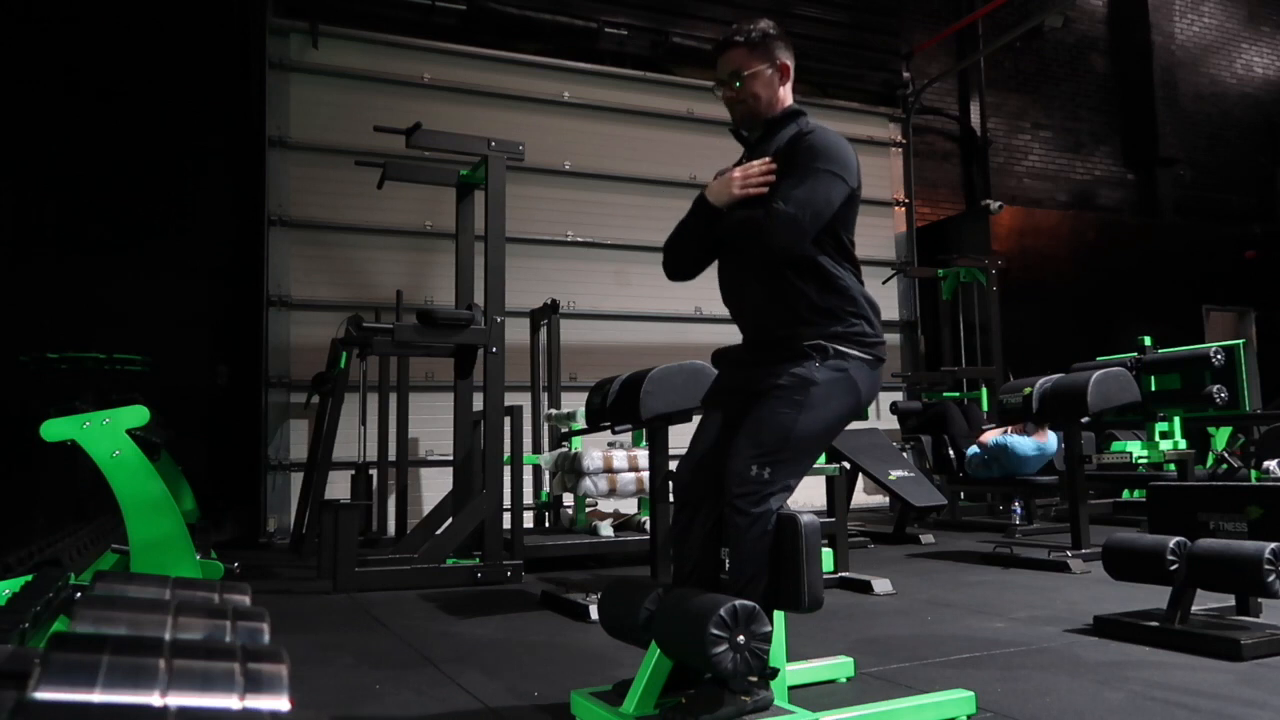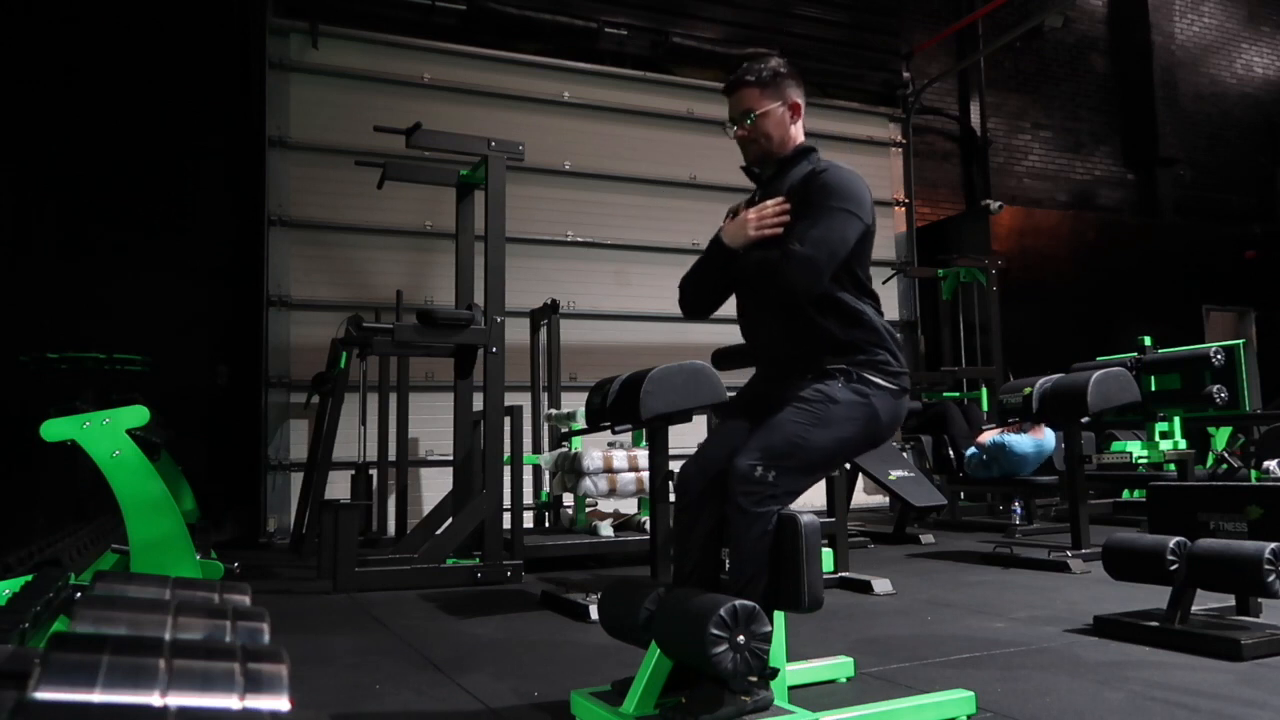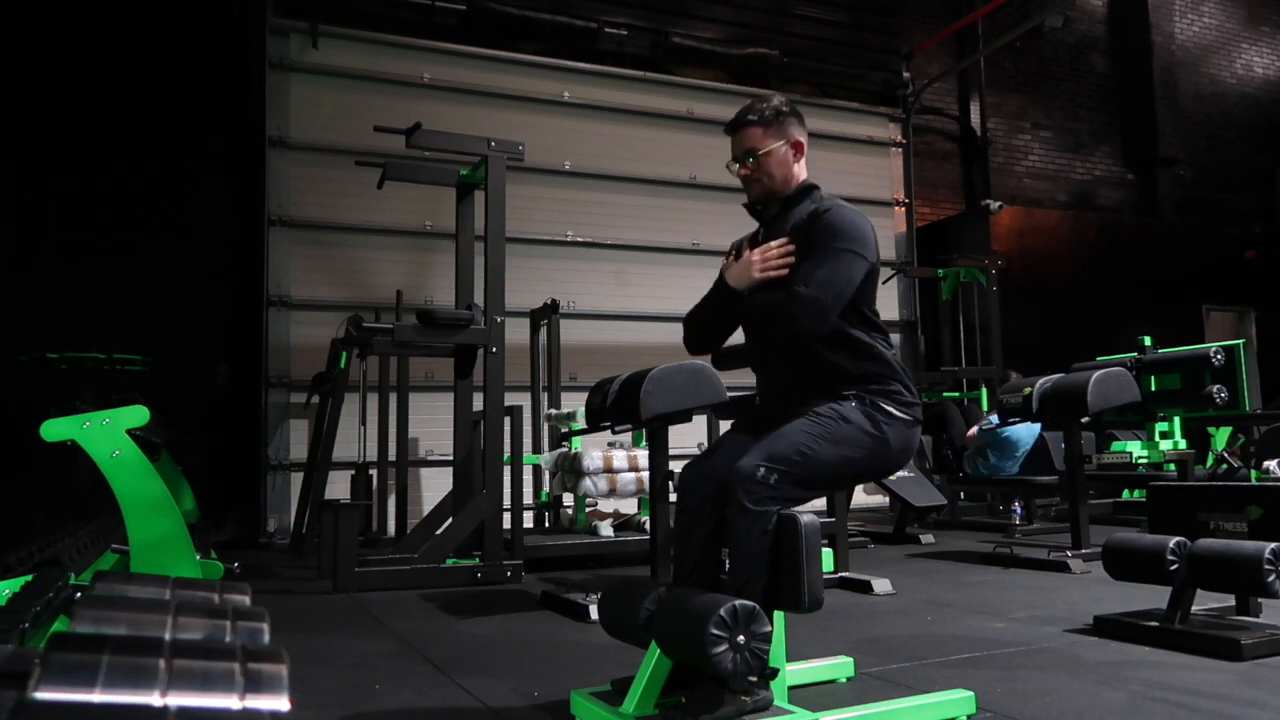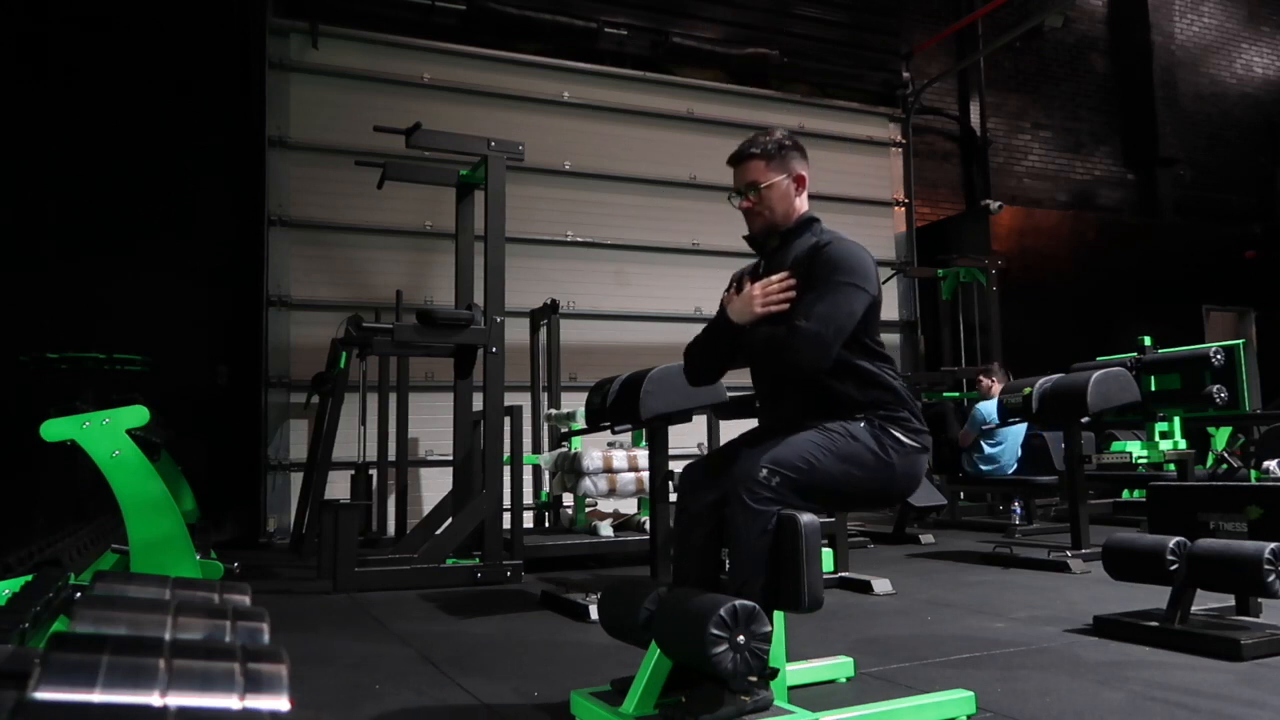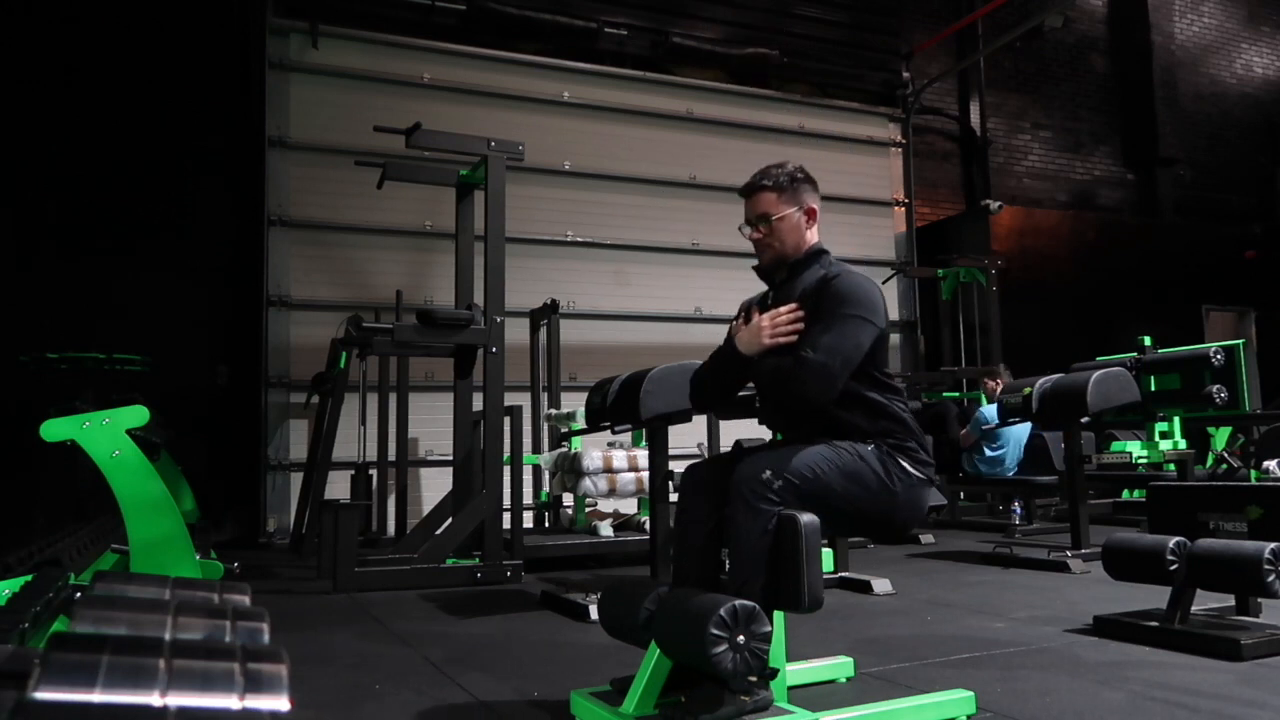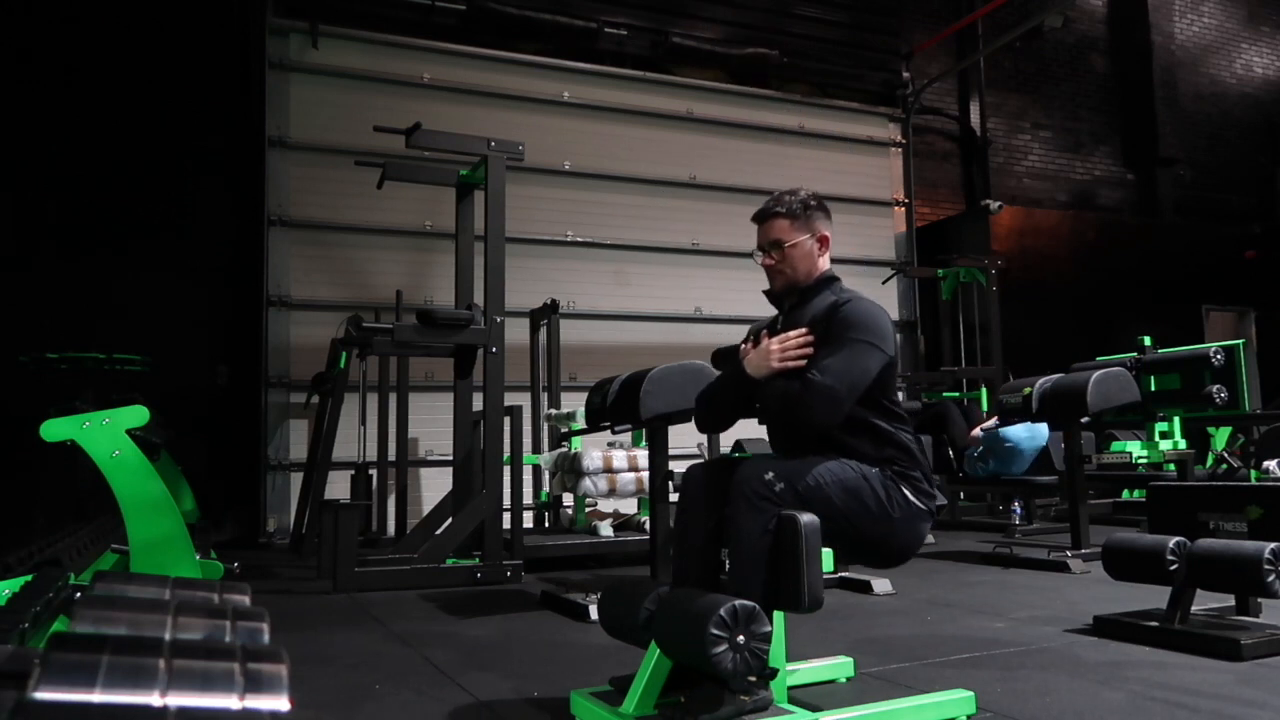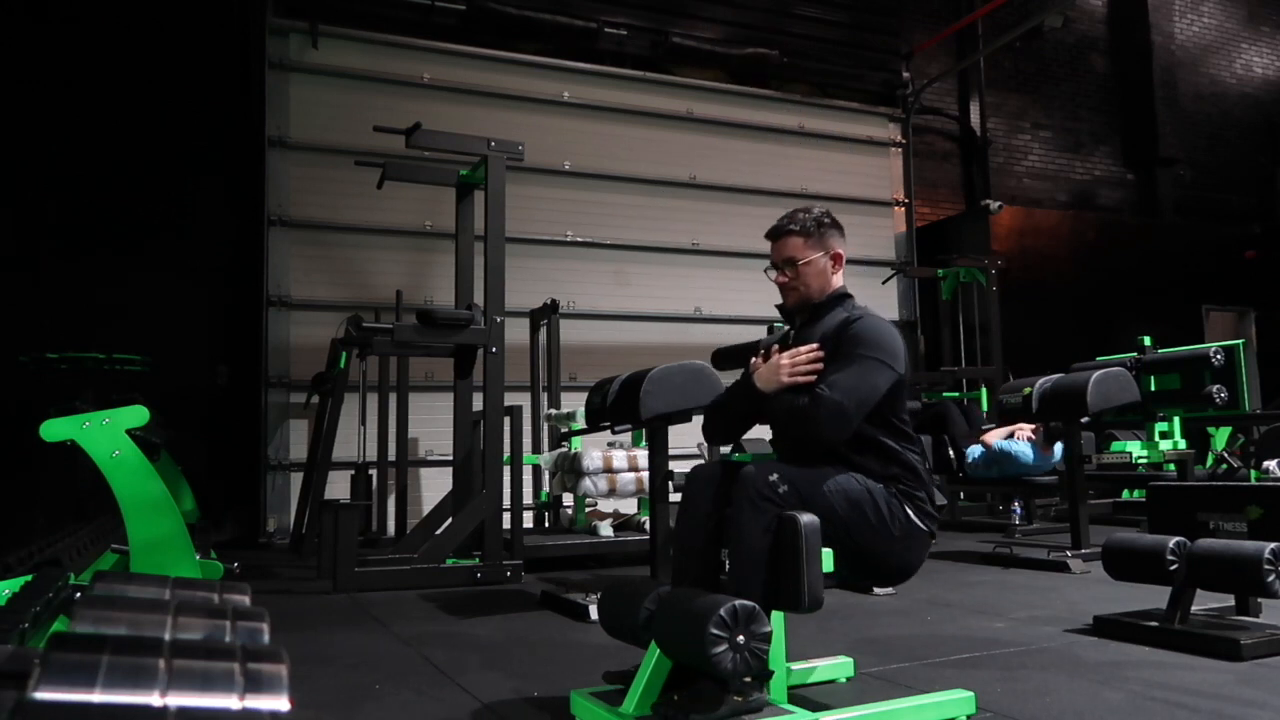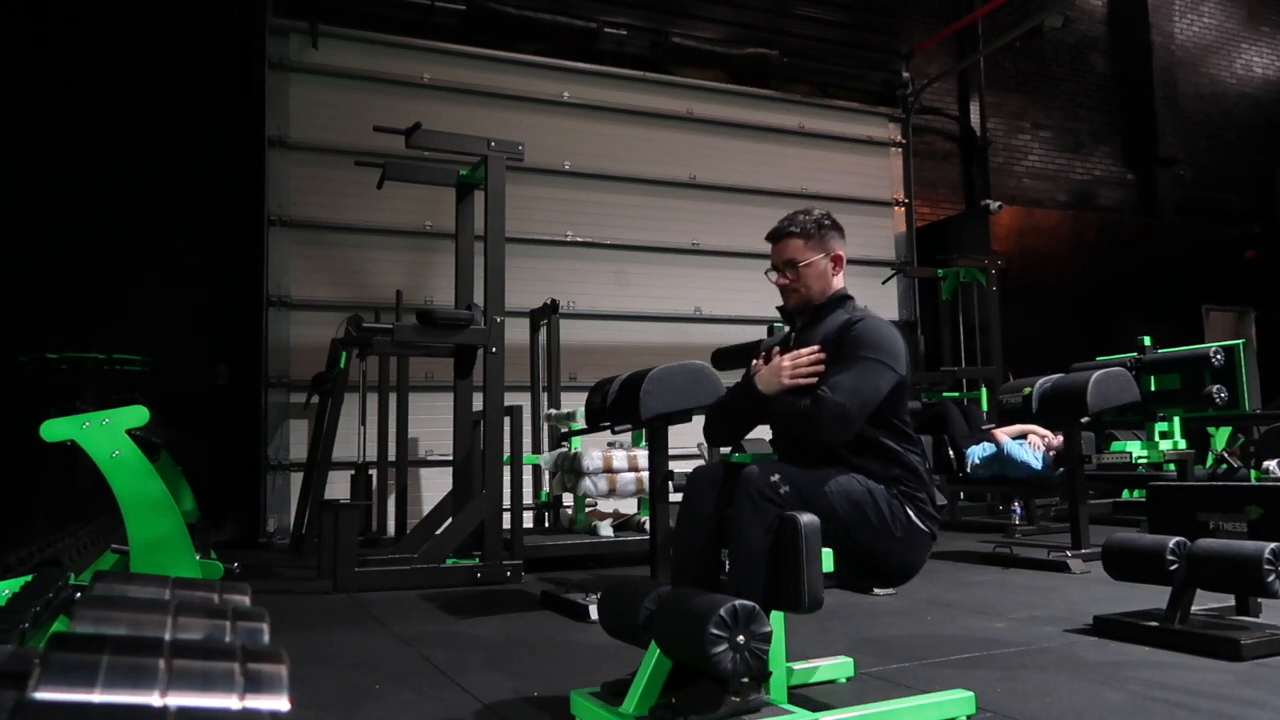
dt=0.4s
person 1, frame 1
left shoulder: (820, 149)
right shoulder: (740, 167)
left elbow: (781, 230)
right elbow: (678, 262)
left wrist: (723, 215)
right wrist: (714, 203)
left hip: (831, 353)
right hip: (764, 354)
left knee: (750, 482)
right knee: (697, 480)
person 1, frame 2
left shoulder: (834, 186)
right shoulder: (750, 204)
left elbow: (798, 273)
right elbow: (693, 300)
left wrist: (741, 255)
right wrist: (728, 244)
left hip: (855, 379)
right hip: (784, 378)
left knee: (753, 479)
right knee: (699, 482)
person 1, frame 3
left shoulder: (838, 224)
right shoulder: (752, 245)
left elbow: (804, 315)
right elbow: (698, 338)
left wrist: (745, 296)
right wrist: (733, 285)
left hip: (870, 410)
right hip: (794, 404)
left knee: (755, 477)
right knee: (699, 483)
person 1, frame 4
left shoulder: (838, 259)
right shoulder: (751, 277)
left elbow: (806, 349)
right elbow: (699, 367)
left wrist: (752, 330)
right wrist: (733, 319)
left hip: (881, 436)
right hip: (809, 429)
left knee: (759, 477)
right knee: (700, 483)
person 1, frame 5
left shoulder: (847, 289)
right shoulder: (760, 306)
left elbow: (813, 381)
right elbow: (702, 394)
left wrist: (755, 356)
right wrist: (739, 348)
left hip: (886, 466)
right hip: (818, 459)
left knee: (759, 477)
right knee: (701, 483)
person 1, frame 6
left shoulder: (857, 317)
right shoulder: (773, 328)
left elbow: (817, 404)
right elbow: (707, 413)
left wrist: (757, 379)
right wrist: (747, 372)
left hip: (892, 499)
right hip: (817, 481)
left knee: (759, 481)
right knee: (702, 483)
person 1, frame 7
left shoulder: (866, 333)
right shoulder: (785, 343)
left elbow: (825, 420)
right elbow: (717, 430)
left wrist: (768, 394)
right wrist: (756, 384)
left hip: (893, 518)
right hip: (819, 501)
left knee: (761, 482)
right knee: (707, 483)
left ankle: (745, 671)
person 1, frame 8
left shoulder: (868, 335)
right shoulder: (784, 344)
left elbow: (826, 422)
right elbow: (718, 431)
left wrist: (769, 397)
right wrist: (758, 386)
left hip: (893, 519)
right hip: (820, 503)
left knee: (762, 482)
right knee: (708, 483)
left ankle: (743, 672)
